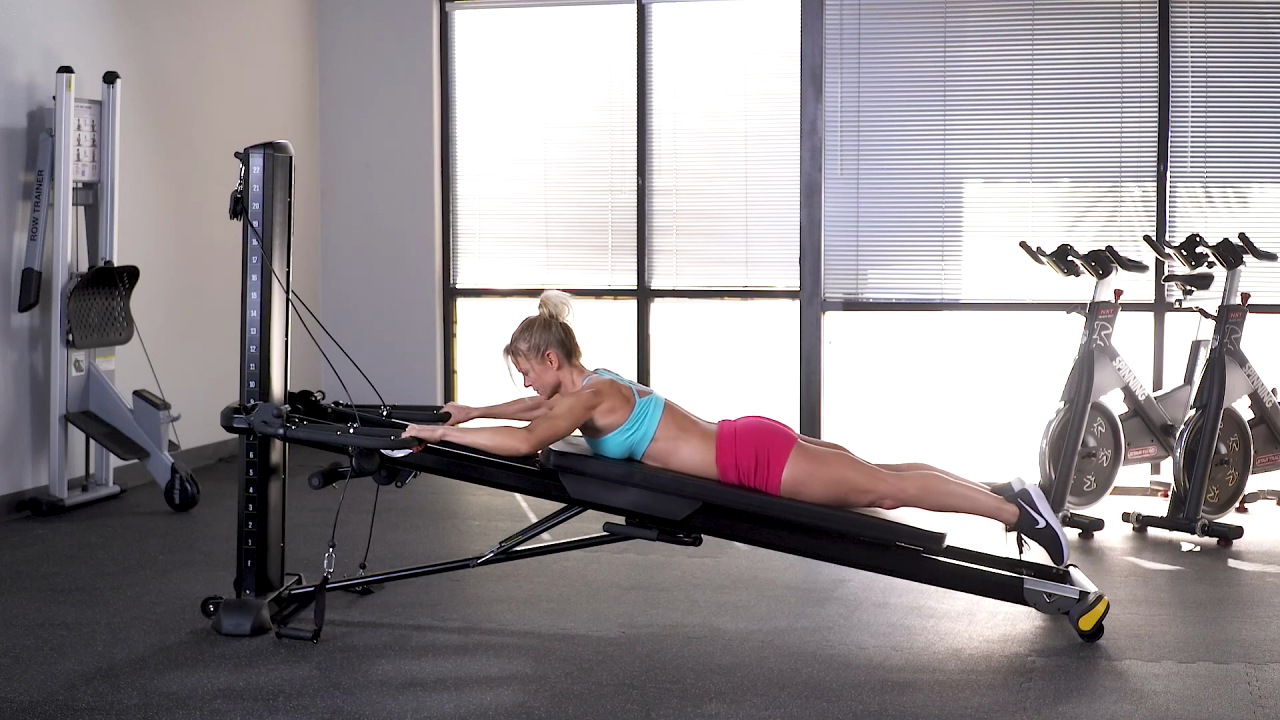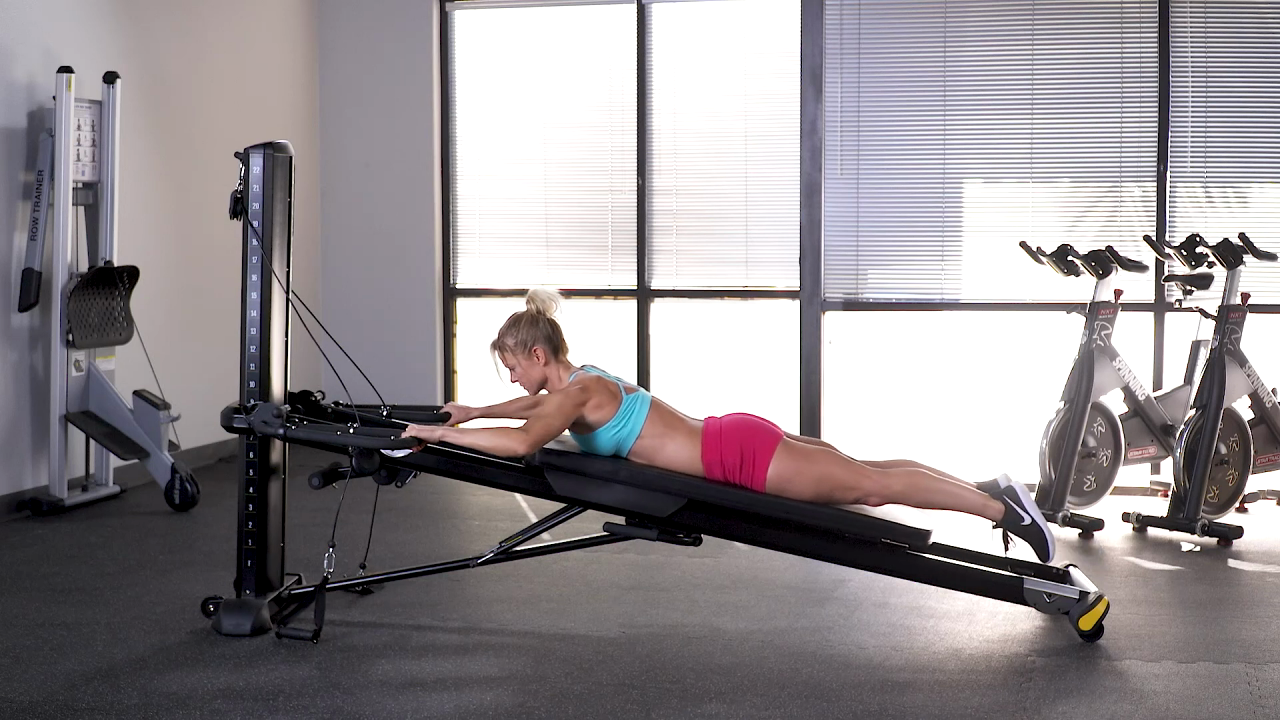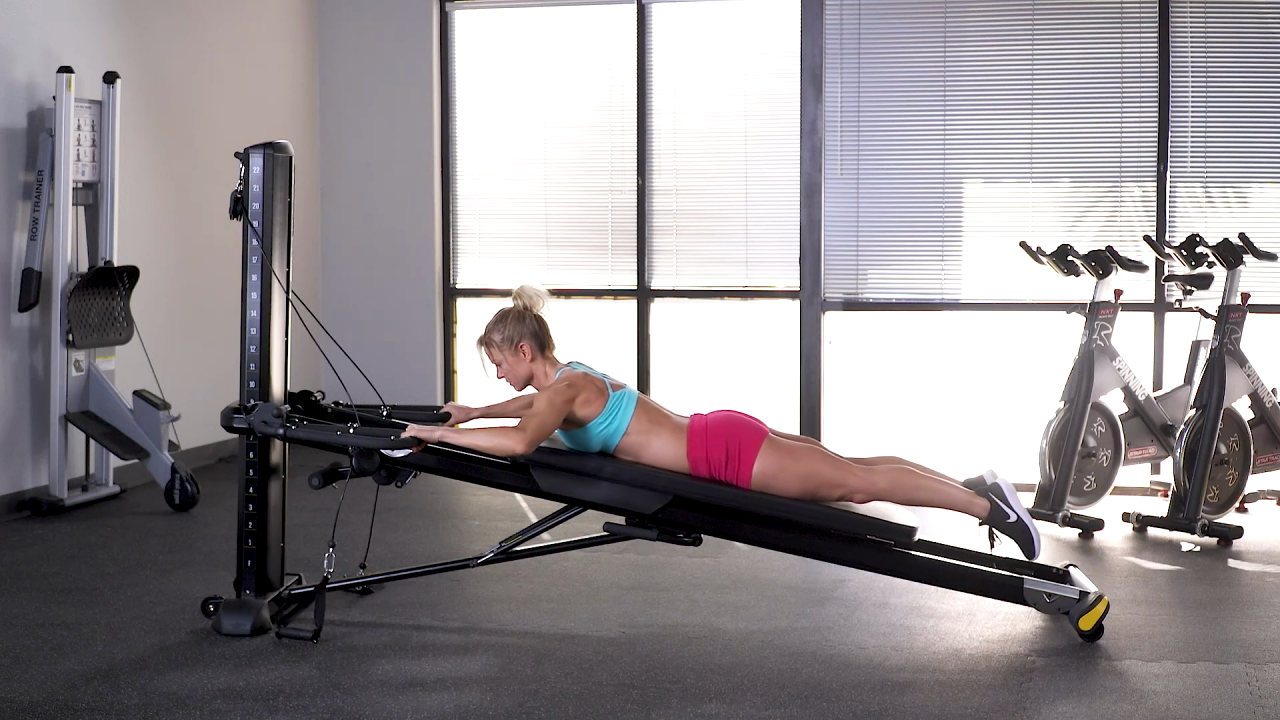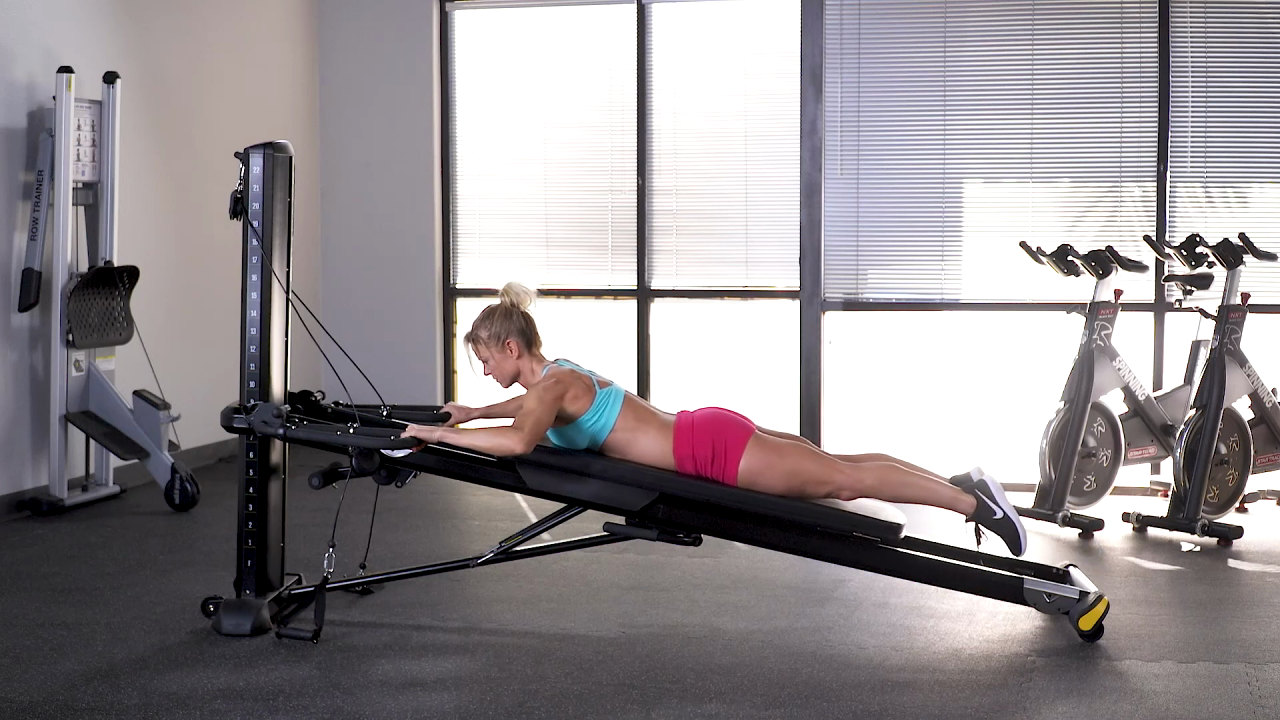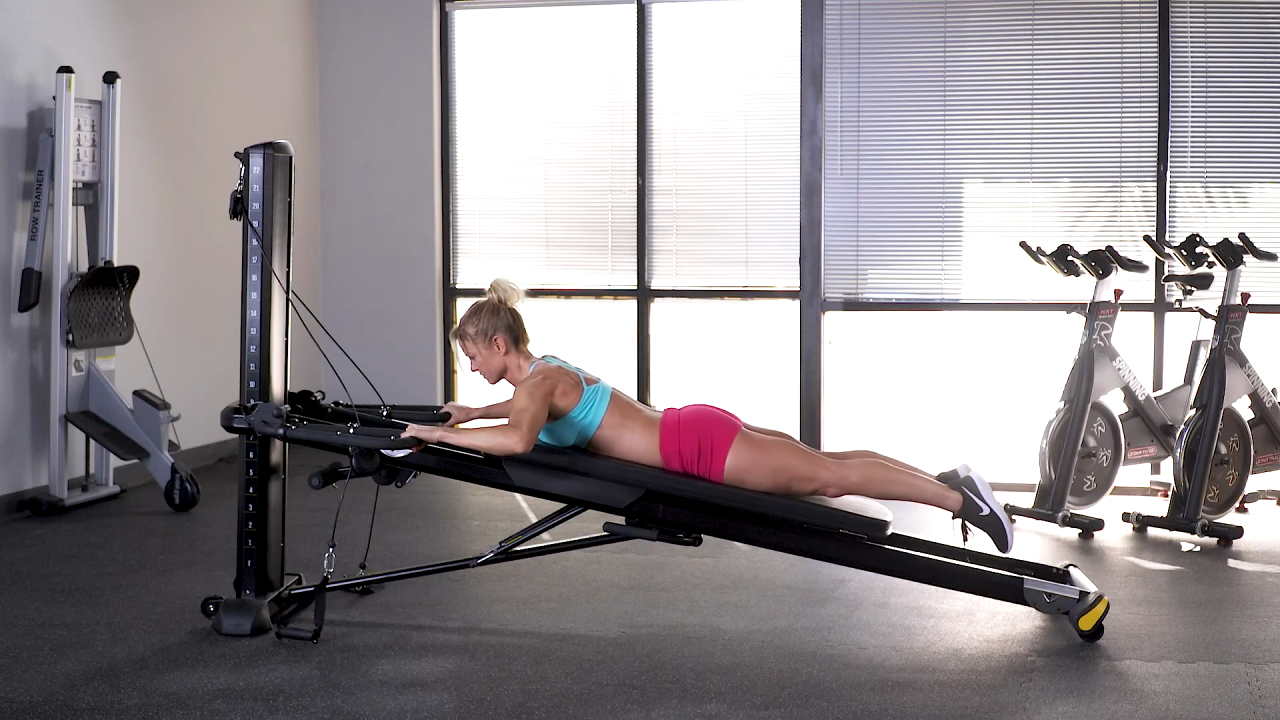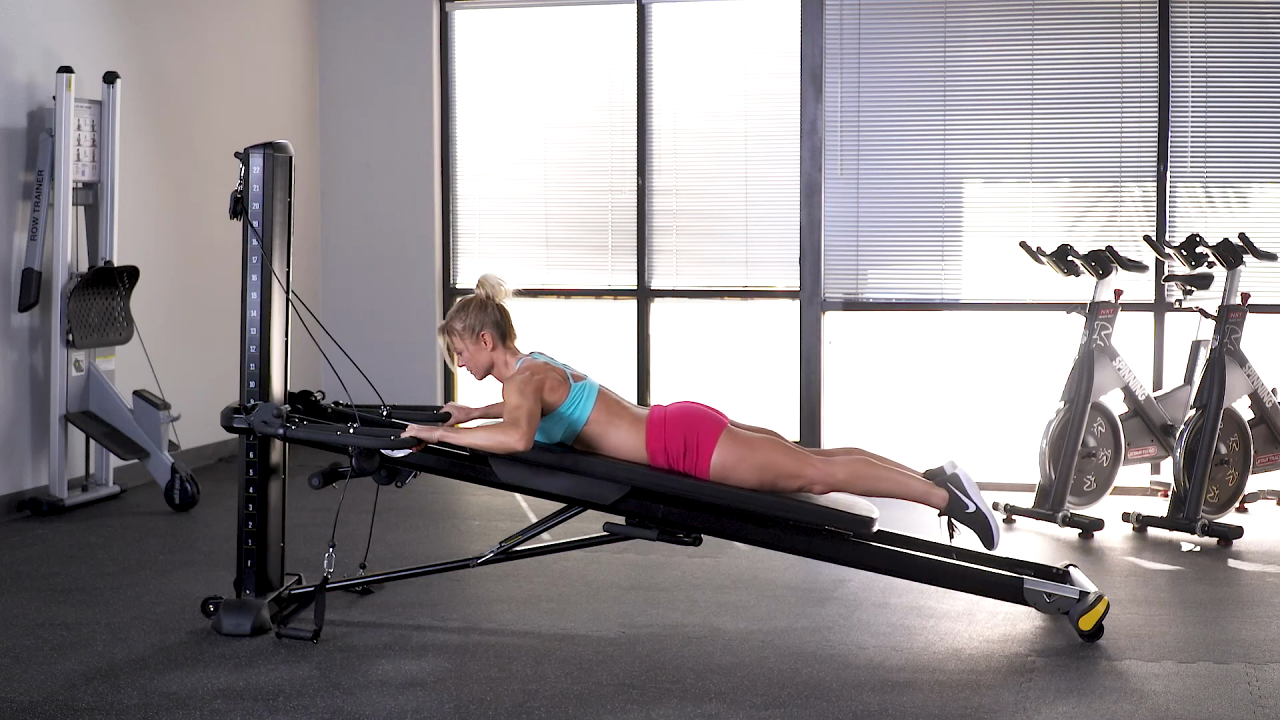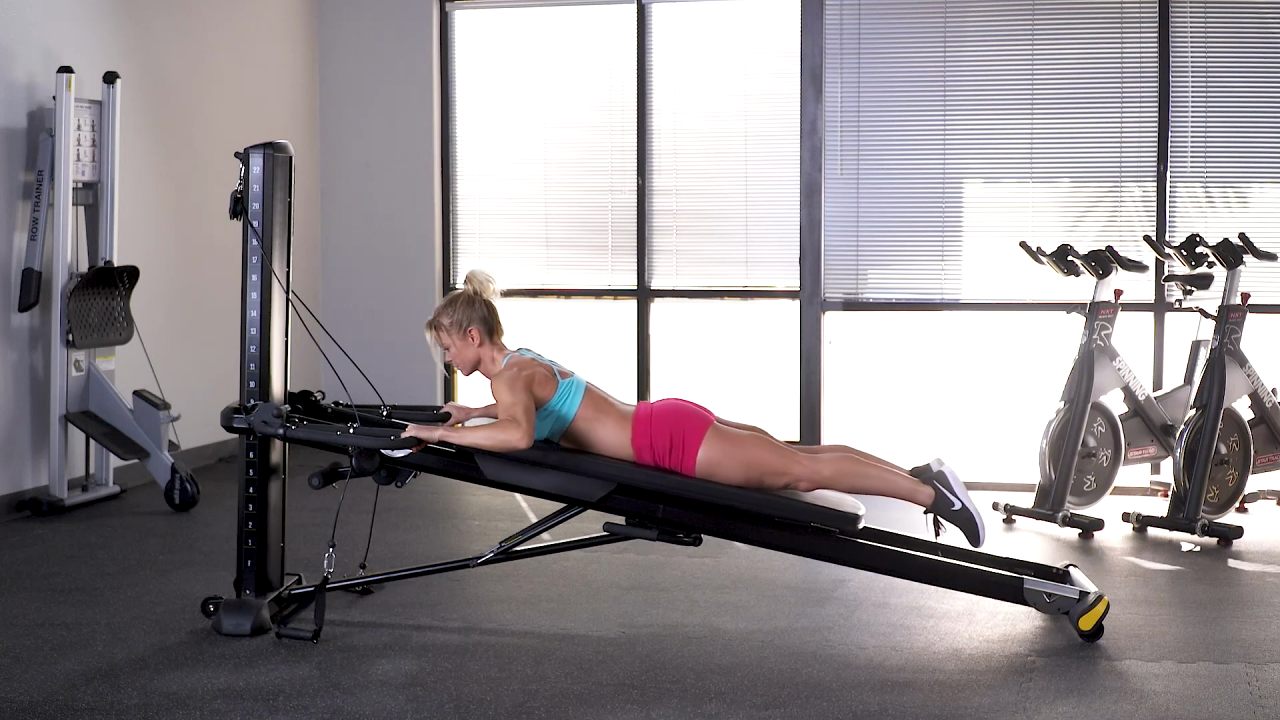
dt=0.1s
person 1, frame 1
left shoulder: (592, 396)
right shoulder: (593, 384)
left elbow: (524, 440)
right elbow: (542, 408)
left wrist: (442, 433)
right wrist: (475, 410)
left hip: (755, 459)
right hip: (752, 444)
left knee: (883, 489)
right knee: (882, 478)
left ankle: (1012, 510)
right ankle: (1005, 495)
person 1, frame 2
left shoulder: (577, 390)
right shoulder: (579, 379)
left elbow: (523, 442)
right elbow: (541, 408)
left wrist: (443, 434)
right wrist: (476, 410)
left hip: (739, 455)
right hip: (737, 441)
left knee: (871, 485)
right knee: (867, 475)
left ankle: (998, 508)
right ankle: (991, 493)
person 1, frame 3
left shoulder: (565, 386)
right shoulder: (568, 375)
left elbow: (521, 441)
right elbow: (538, 408)
left wrist: (442, 433)
right wrist: (475, 410)
left hip: (724, 452)
right hip: (725, 436)
left knee: (856, 483)
right knee: (855, 472)
left ankle: (984, 506)
right ankle: (977, 489)
person 1, frame 4
left shoulder: (548, 383)
right shoulder: (556, 372)
left elbow: (520, 442)
left wrist: (443, 435)
right wrist: (477, 412)
left hip: (711, 449)
right hip: (710, 435)
left knee: (843, 480)
right knee: (837, 467)
left ankle: (971, 502)
right ankle: (963, 487)
person 1, frame 5
left shoulder: (538, 379)
right shoulder: (545, 369)
left elbow: (519, 441)
left wrist: (442, 434)
right wrist: (476, 411)
left hip: (698, 447)
right hip: (698, 430)
left knee: (829, 477)
right knee: (825, 464)
left ankle: (956, 499)
right ankle: (949, 483)
person 1, frame 6
left shoulder: (520, 378)
right shoulder: (533, 364)
left elbow: (518, 439)
left wrist: (443, 434)
right wrist: (478, 412)
left hip: (683, 442)
right hip: (683, 428)
left knee: (816, 474)
right knee: (810, 461)
left ankle: (943, 496)
right ankle: (934, 478)
person 1, frame 7
left shoulder: (508, 373)
right shoulder: (523, 361)
left elbow: (518, 437)
left wrist: (442, 433)
right wrist: (477, 411)
left hip: (669, 440)
right hip: (671, 423)
left knee: (801, 471)
right knee: (799, 457)
left ankle: (929, 495)
right ankle: (921, 476)
